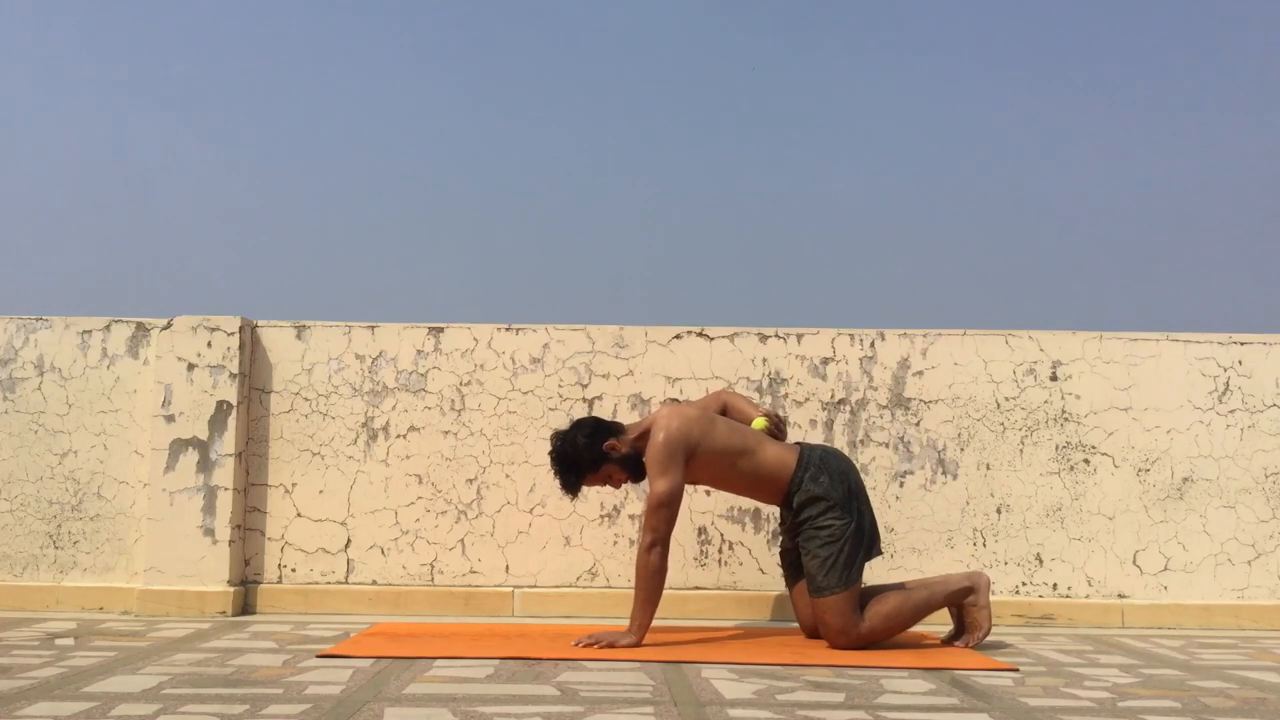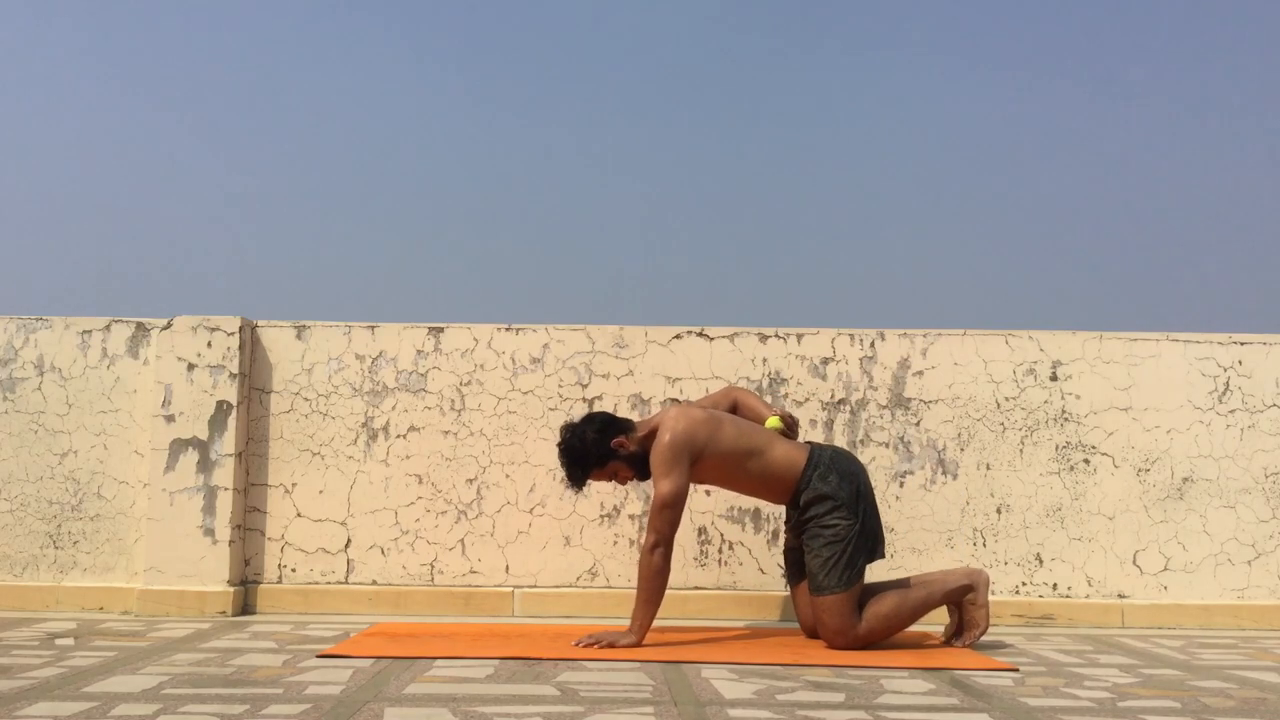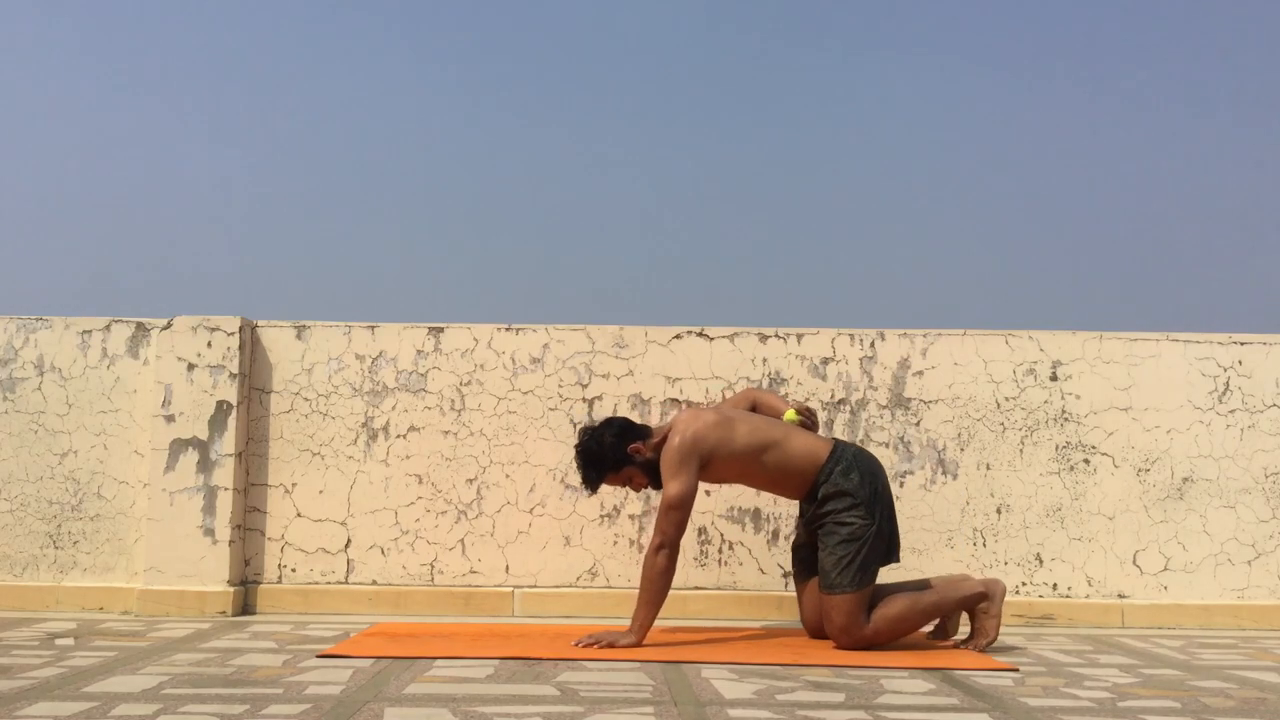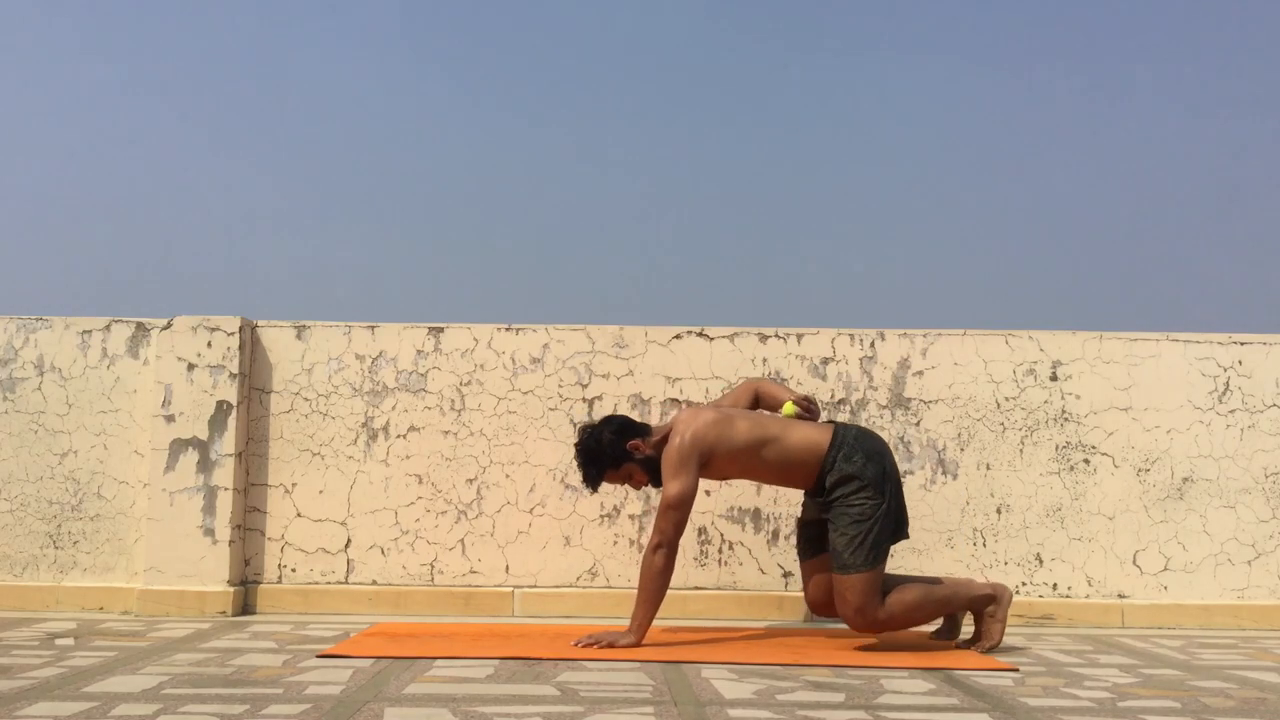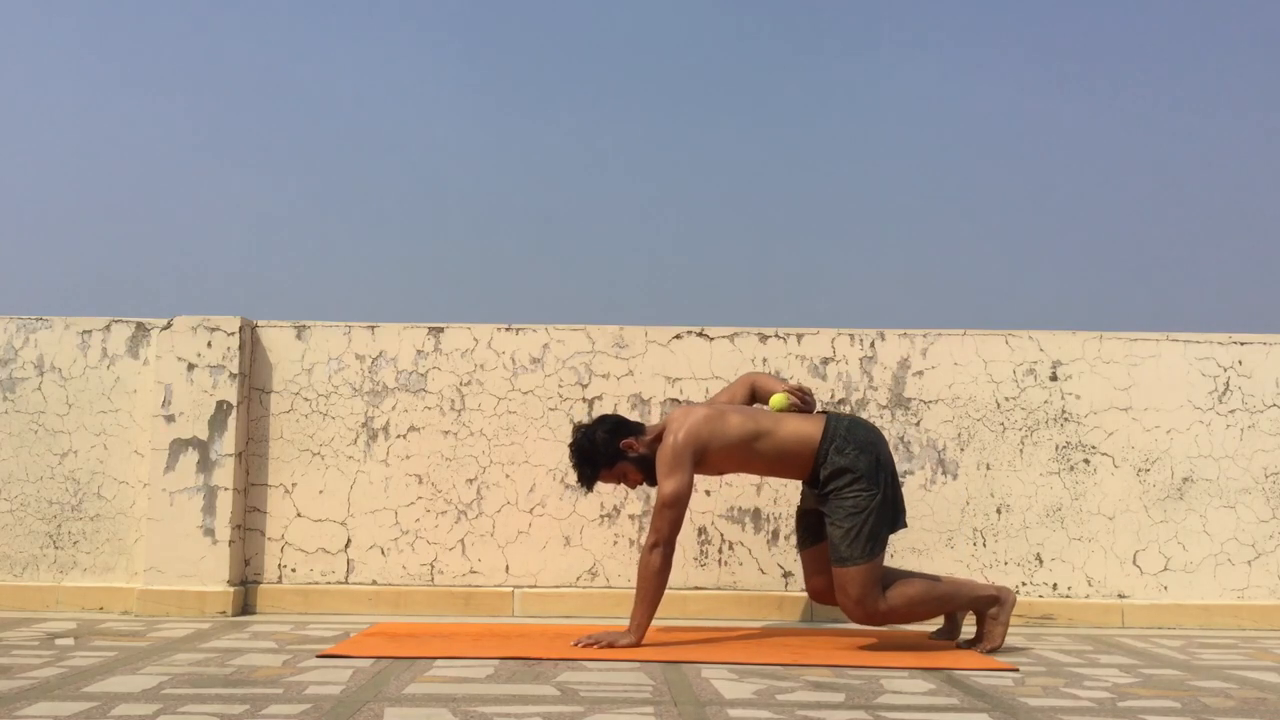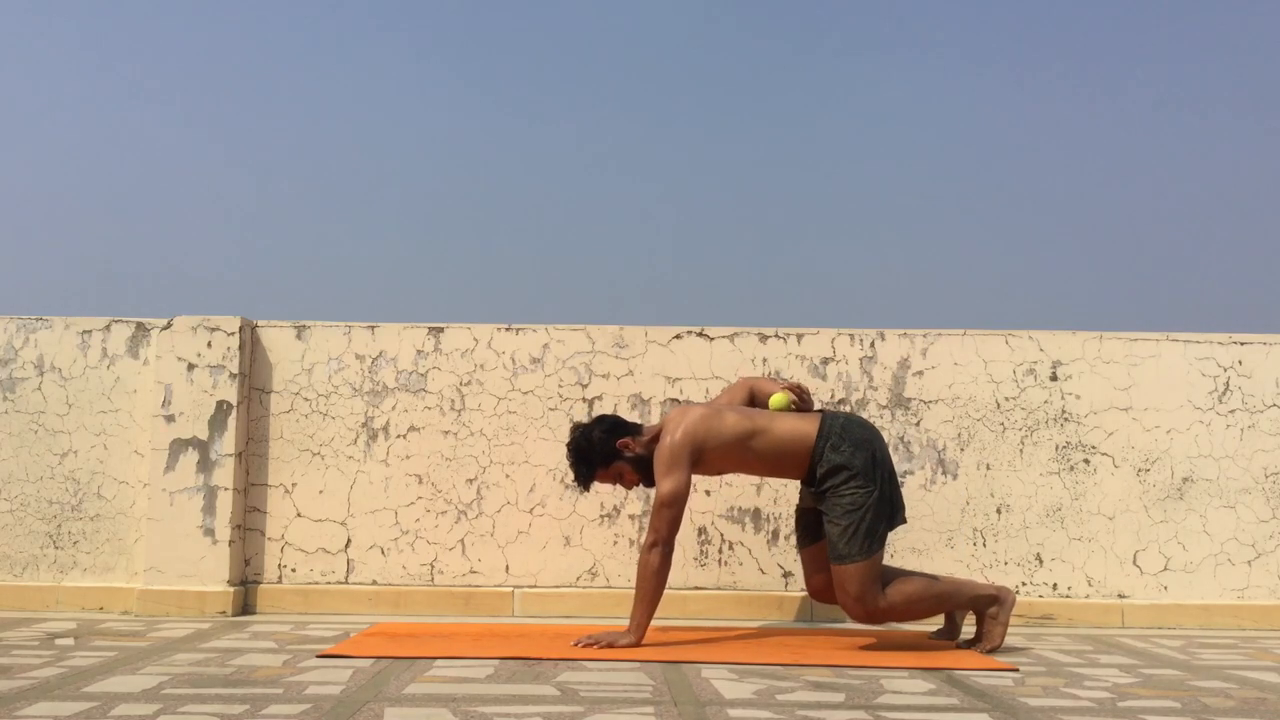
dt=0.3s
person 1, frame 1
left shoulder: (663, 440)
right shoulder: (669, 425)
left elbow: (654, 543)
right elbow: (722, 398)
left wrist: (634, 632)
right wrist: (760, 418)
left hip: (823, 486)
right hip: (804, 495)
left knee: (846, 634)
right knee: (815, 624)
left ankle: (964, 587)
right ankle: (944, 590)
person 1, frame 2
left shoulder: (668, 441)
right shoulder: (674, 422)
left elbow: (657, 544)
right elbow: (731, 395)
left wrist: (635, 633)
right wrist: (773, 419)
left hip: (830, 487)
right hip: (810, 495)
left knee: (843, 633)
right knee: (816, 624)
left ankle: (961, 585)
right ankle: (937, 583)
person 1, frame 3
left shoulder: (679, 445)
right shoulder: (691, 428)
left elbow: (664, 546)
right elbow: (752, 396)
left wrist: (635, 633)
right wrist: (790, 415)
left hip: (848, 484)
right hip: (824, 492)
left knee: (850, 633)
right knee: (818, 623)
left ankle: (976, 593)
right ankle: (947, 588)
person 1, frame 4
left shoulder: (680, 444)
right shoulder: (696, 425)
left elbow: (662, 545)
right elbow: (752, 386)
left wrist: (634, 633)
right wrist: (791, 401)
left hip: (856, 466)
right hip: (830, 474)
left knee: (864, 615)
right knee: (823, 600)
left ankle: (986, 595)
right ankle: (951, 591)
person 1, frame 5
left shoulder: (675, 443)
right shoulder: (692, 424)
left elbow: (658, 545)
right elbow: (749, 381)
left wrist: (633, 633)
right wrist: (786, 392)
left hip: (850, 456)
right hip: (830, 463)
left knee: (865, 607)
right knee: (825, 589)
left ankle: (988, 597)
right ankle: (952, 594)
person 1, frame 6
left shoulder: (672, 442)
right shoulder: (689, 426)
left elbow: (657, 544)
right elbow: (749, 385)
left wrist: (634, 632)
right wrist: (793, 400)
left hip: (848, 454)
right hip: (828, 460)
left knee: (865, 605)
right knee: (825, 588)
left ankle: (987, 596)
right ankle: (952, 593)
